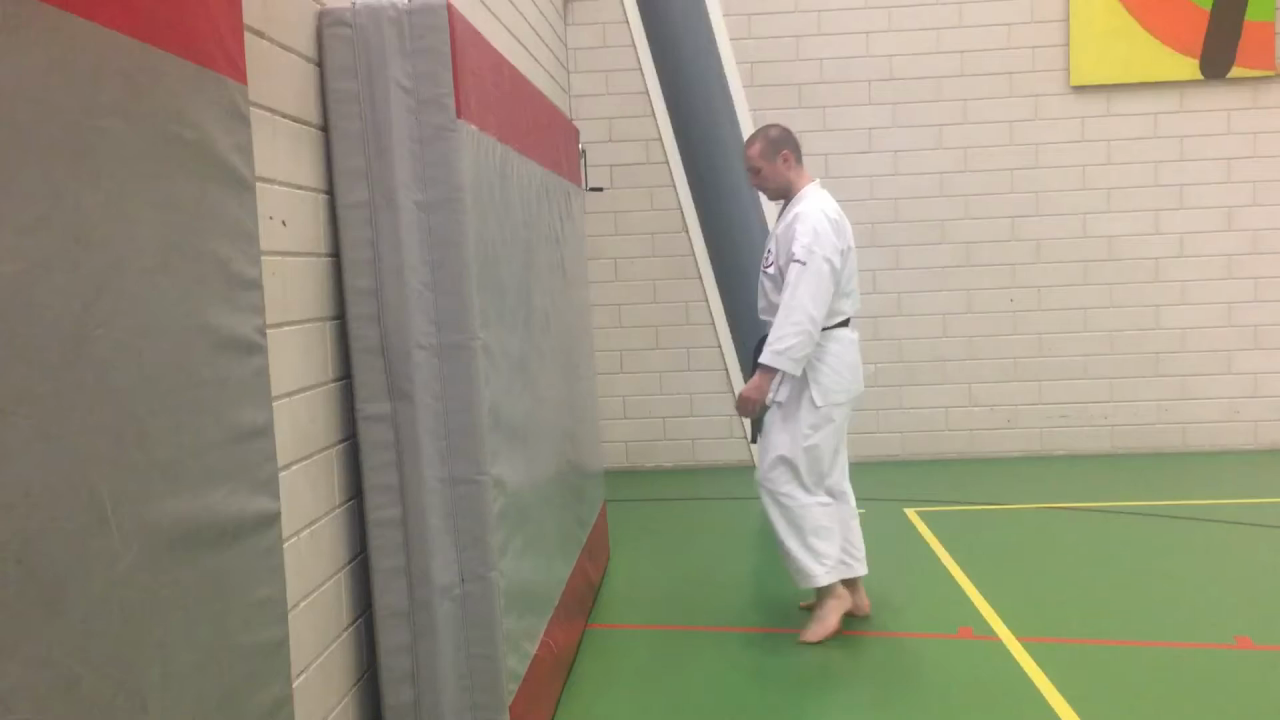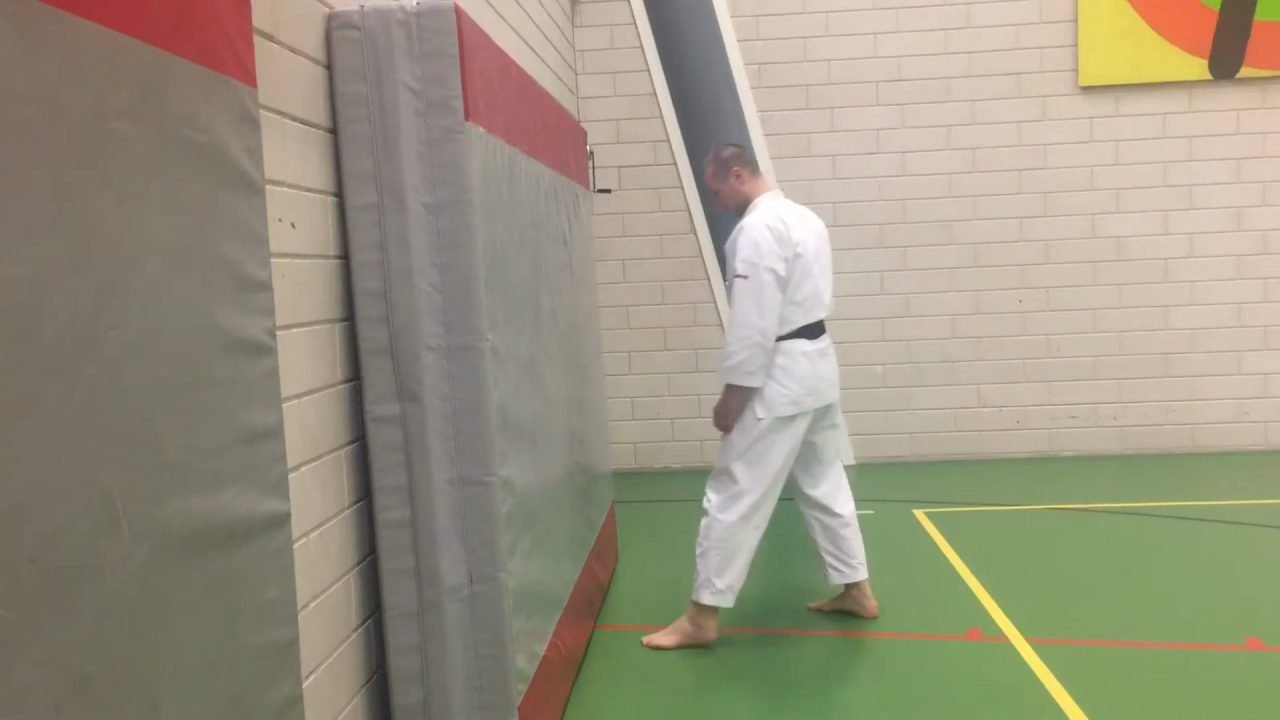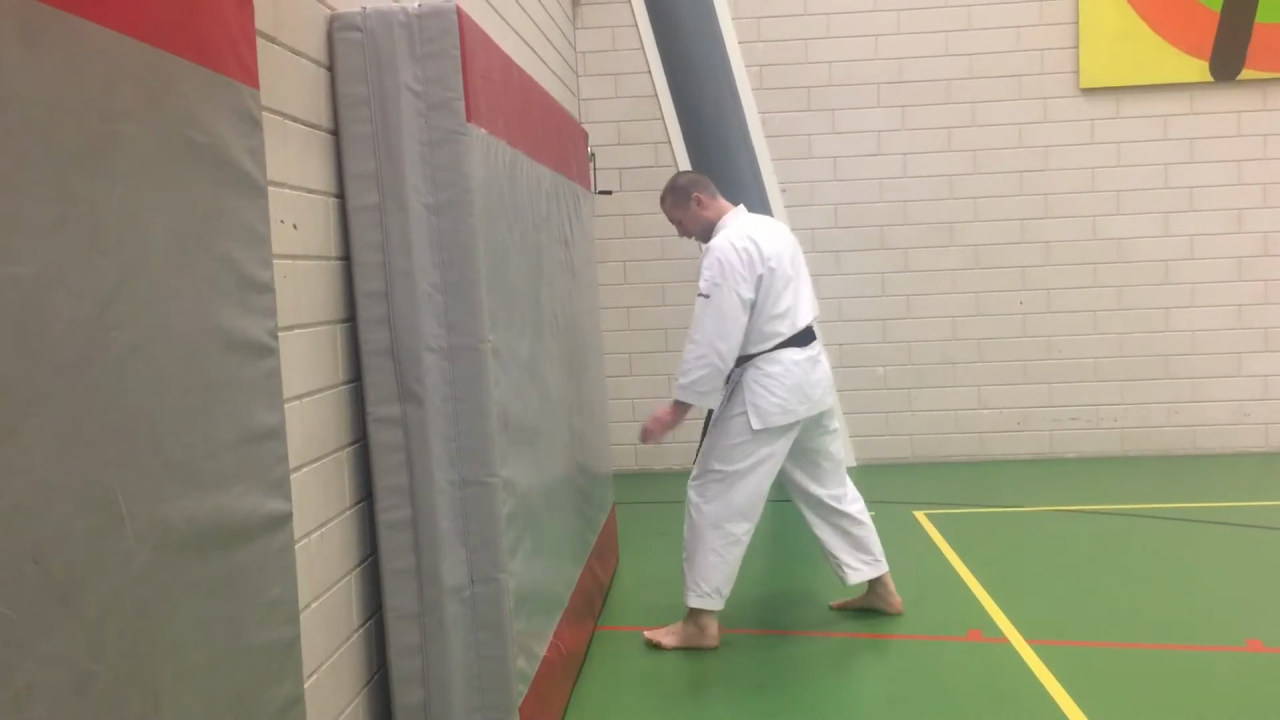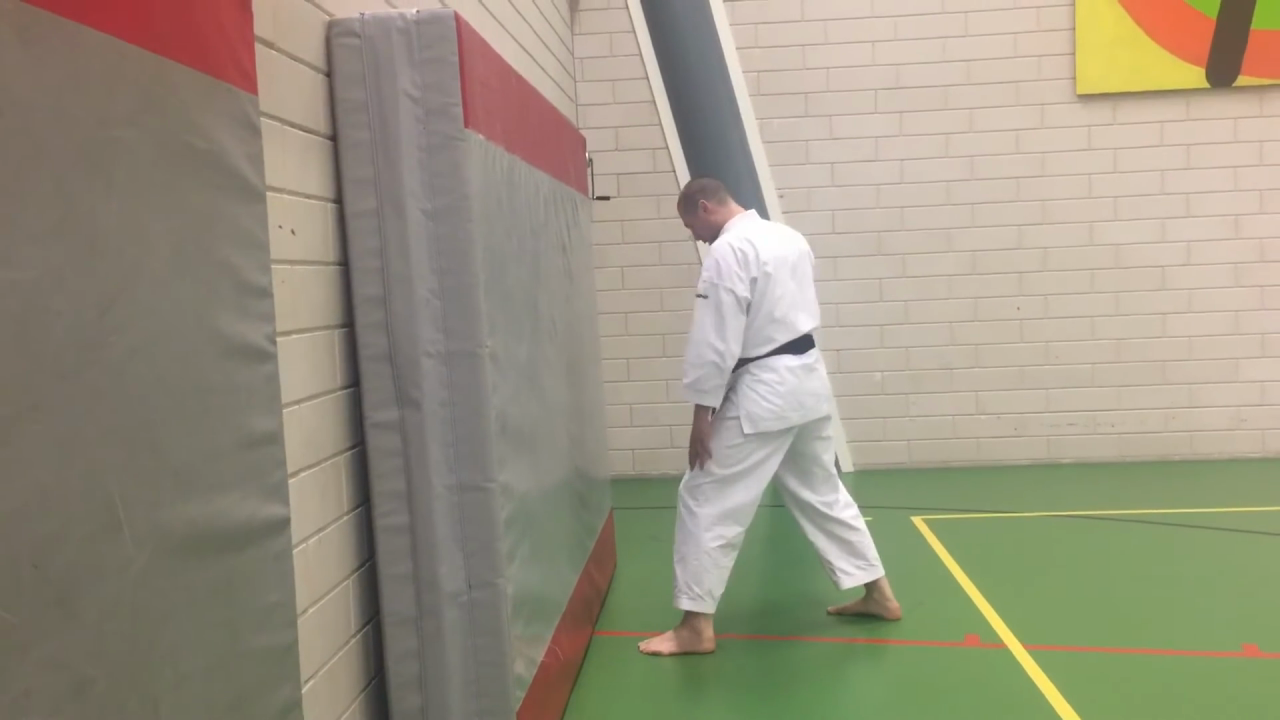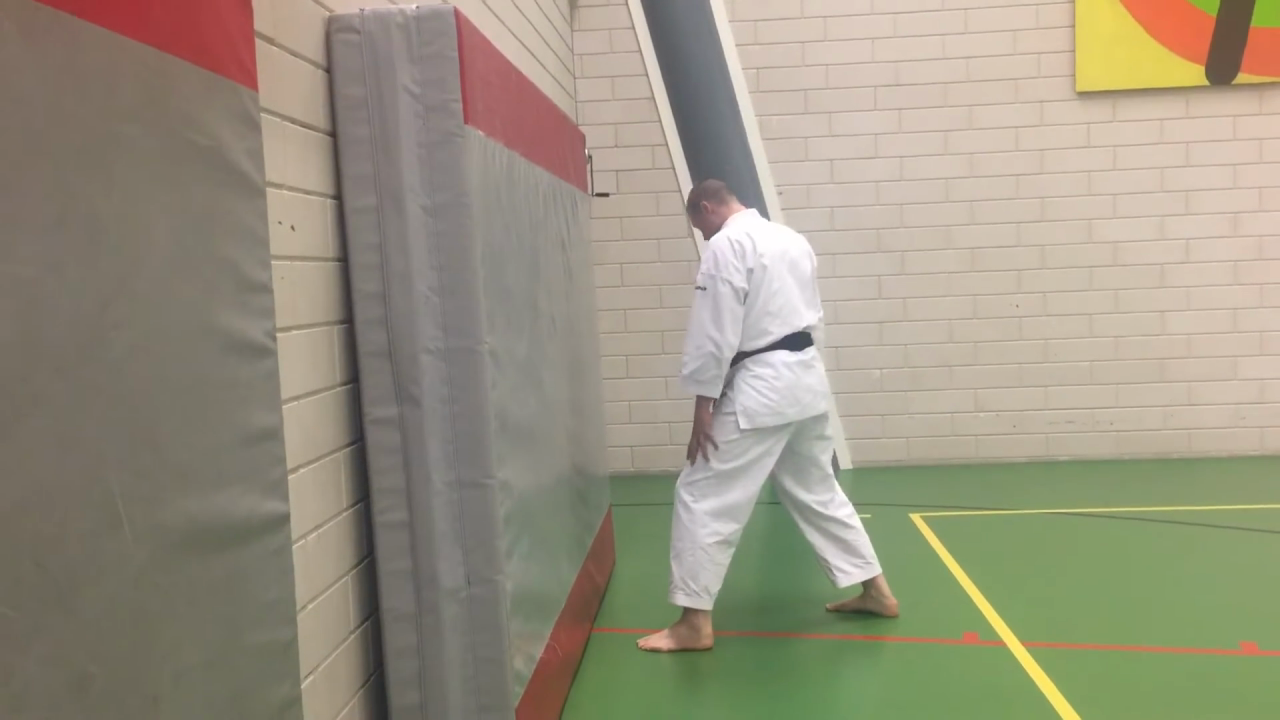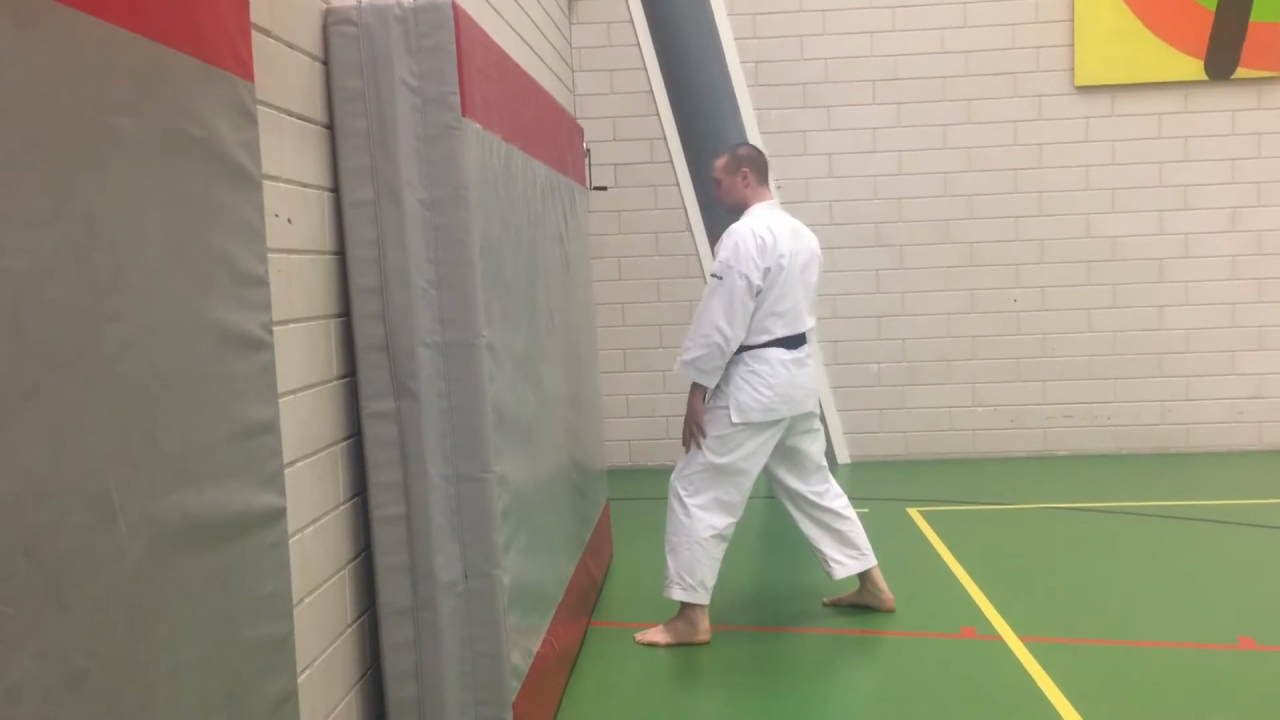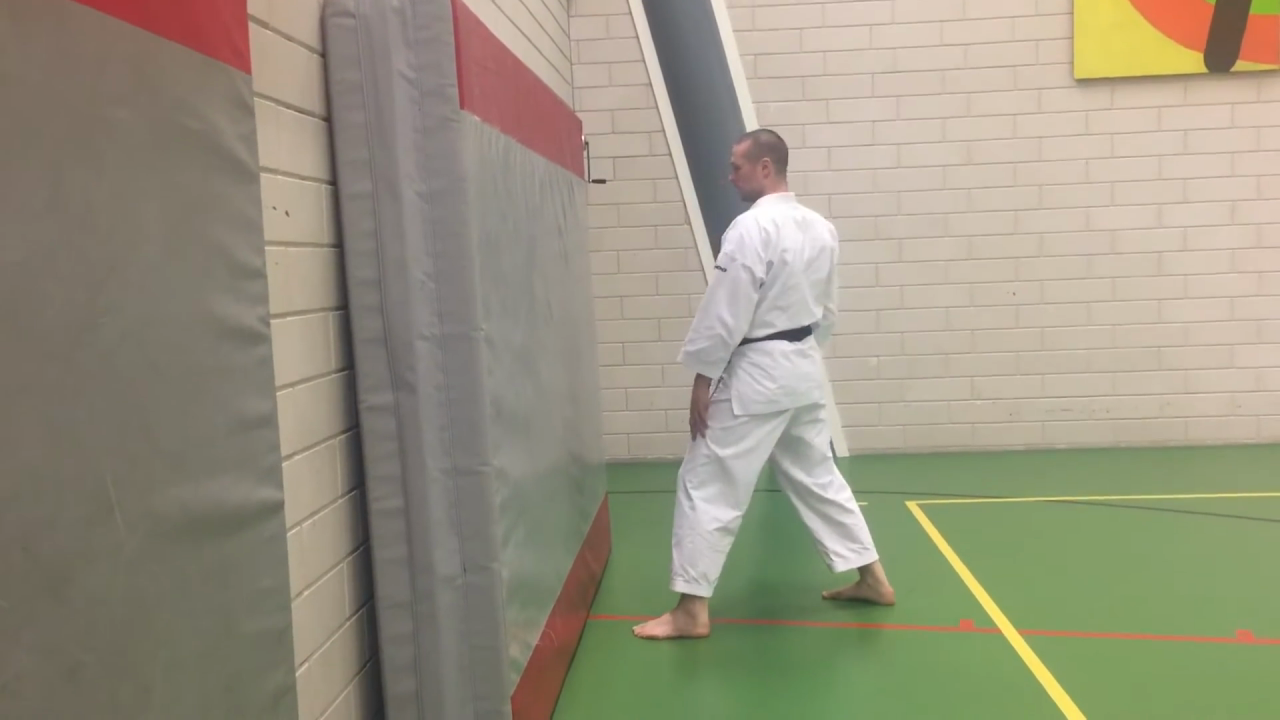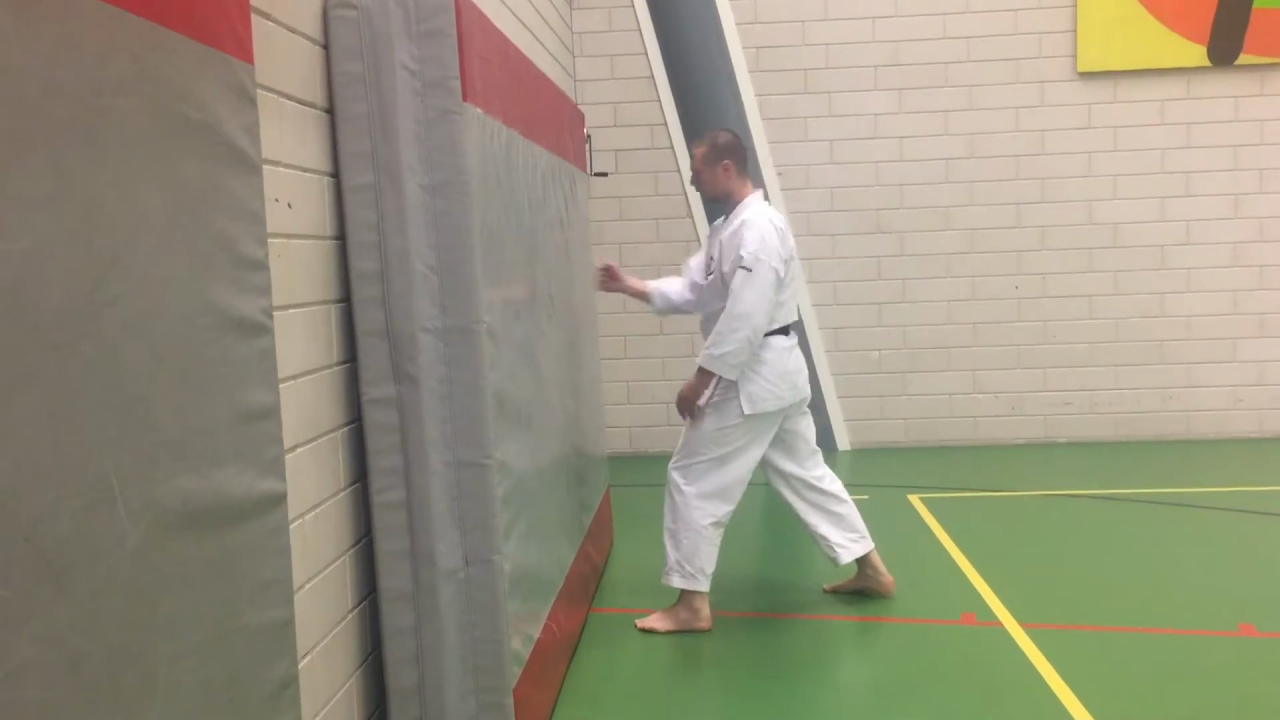
dt=0.4s
person 1, frame 1
left shoulder: (811, 218)
right shoulder: (808, 211)
left elbow: (803, 308)
left wrist: (763, 376)
right wrist: (772, 372)
left hip: (814, 366)
right hip: (819, 362)
left knee: (785, 477)
right knee: (826, 479)
left ankle: (830, 588)
right ankle: (851, 585)
person 1, frame 2
left shoulder: (756, 230)
right shoulder: (802, 218)
left elbow: (751, 324)
left wrist: (733, 389)
left hip: (780, 376)
right hip: (816, 365)
left knee: (736, 492)
right knee: (823, 484)
left ankle: (703, 615)
right ankle: (856, 590)
person 1, frame 3
left shoulder: (725, 250)
right shoulder: (772, 229)
left elbow: (713, 341)
left wrist: (678, 407)
left hip: (769, 384)
right hip: (809, 371)
left knee: (716, 497)
right knee: (828, 487)
left ankle: (701, 619)
right ankle: (880, 587)
person 1, frame 4
left shoulder: (727, 251)
right shoulder: (789, 238)
left elbow: (715, 343)
left wrist: (701, 416)
left hip: (763, 389)
right hip: (807, 379)
left knee: (706, 501)
right knee: (822, 492)
left ankle: (696, 625)
right ankle: (878, 593)
person 1, frame 5
left shoulder: (727, 244)
right shoulder: (791, 238)
left elbow: (714, 334)
left wrist: (703, 407)
left hip: (761, 387)
right hip: (806, 377)
left knee: (703, 498)
right knee: (818, 491)
left ankle: (694, 622)
right ankle: (875, 590)
person 1, frame 6
left shoulder: (745, 235)
right shoulder: (802, 235)
left elbow: (719, 323)
left wrist: (697, 394)
left hip: (752, 382)
right hip: (795, 375)
left knee: (698, 491)
right knee: (812, 484)
left ankle: (691, 617)
right ankle: (872, 584)
person 1, frame 7
left shoulder: (750, 228)
right shoulder: (821, 228)
left elbow: (724, 315)
left wrist: (702, 382)
left hip: (756, 375)
right hip: (803, 368)
left knee: (706, 484)
right knee: (818, 479)
left ankle: (691, 609)
right ankle: (871, 578)
person 1, frame 8
left shoulder: (757, 227)
right shoulder: (731, 225)
left elbow: (749, 316)
right elbow: (699, 286)
left wrist: (703, 376)
right wrist: (634, 287)
left hip: (755, 376)
right hip: (778, 370)
left knee: (693, 477)
right knee: (805, 471)
left ankle: (692, 604)
right ankle: (870, 568)
